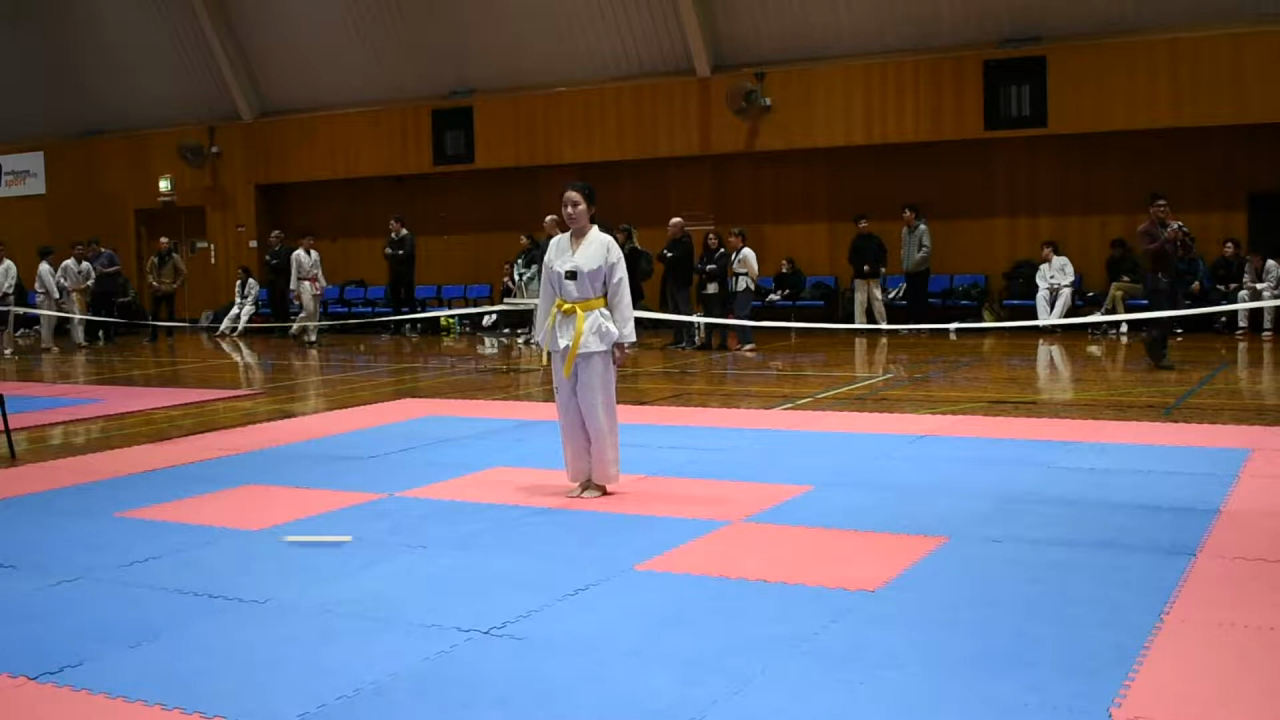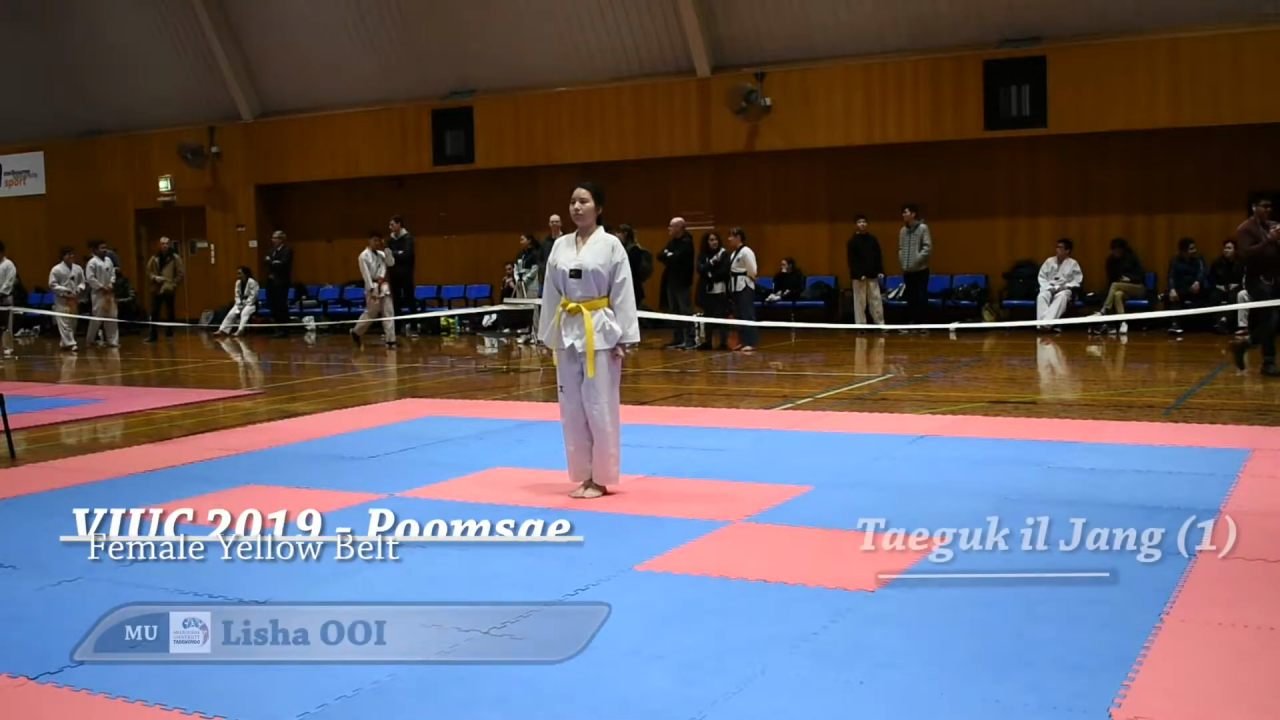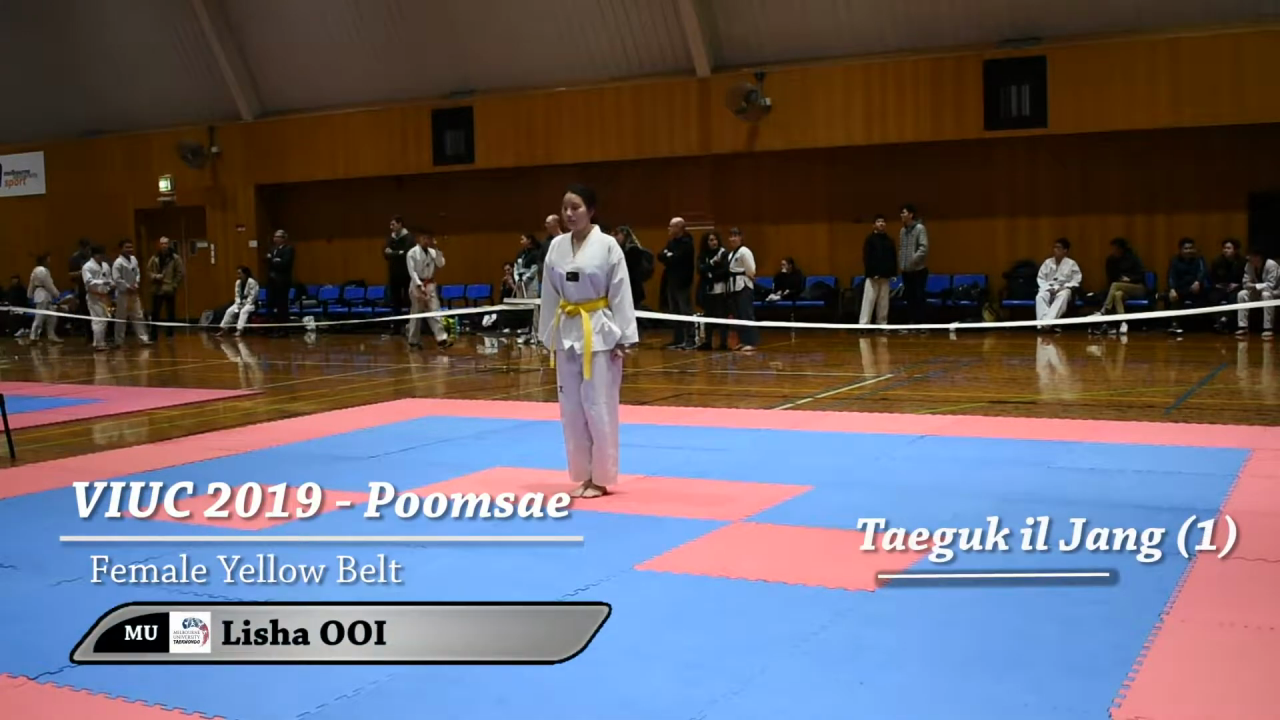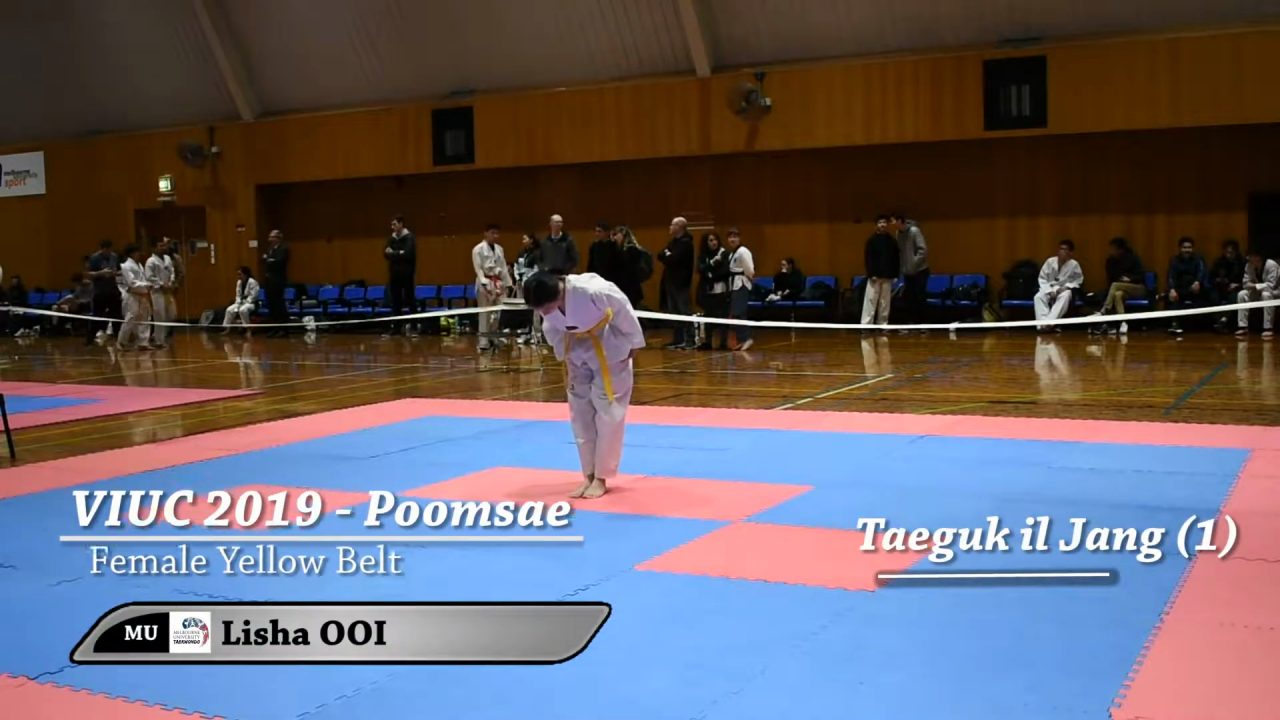
dt=1s
person 1, frame 1
left shoulder: (606, 244)
right shoulder: (555, 245)
left elbow: (619, 294)
right elbow: (547, 293)
left wrist: (621, 340)
right wrist: (545, 335)
left hip: (595, 332)
right hip: (563, 333)
left knee: (596, 407)
right knee: (568, 409)
left ankle: (600, 478)
right ankle: (582, 475)
person 1, frame 2
left shoulder: (611, 245)
right shoulder: (560, 245)
left elbow: (623, 294)
right elbow: (551, 293)
left wrist: (623, 339)
right wrist: (549, 336)
left hip: (600, 332)
right hip: (568, 332)
left knee: (599, 406)
right knee: (572, 408)
left ankle: (601, 478)
right ankle: (584, 475)
person 1, frame 3
left shoulder: (607, 245)
right shoulder: (556, 246)
left elbow: (621, 295)
right elbow: (549, 295)
left wrist: (622, 339)
right wrist: (550, 336)
left hip: (599, 333)
right hip: (567, 334)
left knee: (599, 407)
right knee: (571, 409)
left ankle: (601, 479)
right ankle: (584, 476)
person 1, frame 4
left shoulder: (591, 290)
right shoulder: (543, 302)
left elbow: (623, 310)
left wrist: (633, 344)
right wrist: (563, 351)
left hip: (609, 345)
right hip: (577, 347)
left knee: (608, 409)
right knee: (580, 410)
left ankle: (601, 477)
right ankle: (589, 475)
